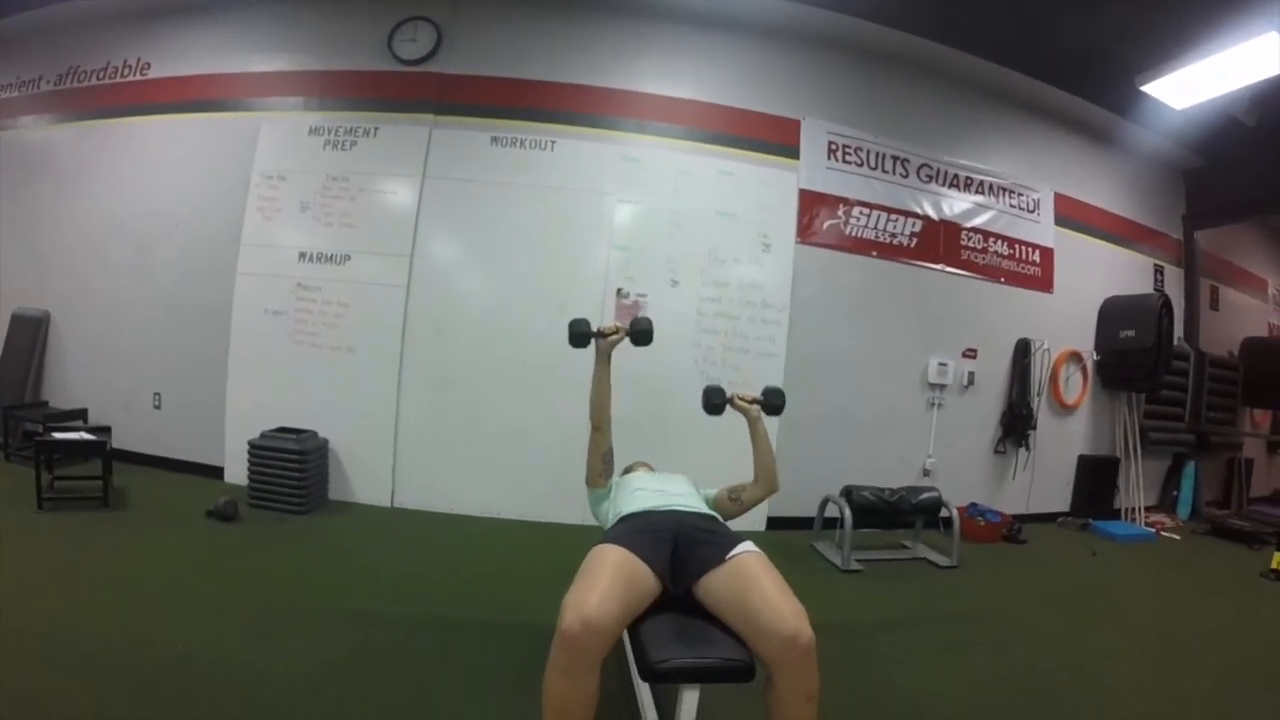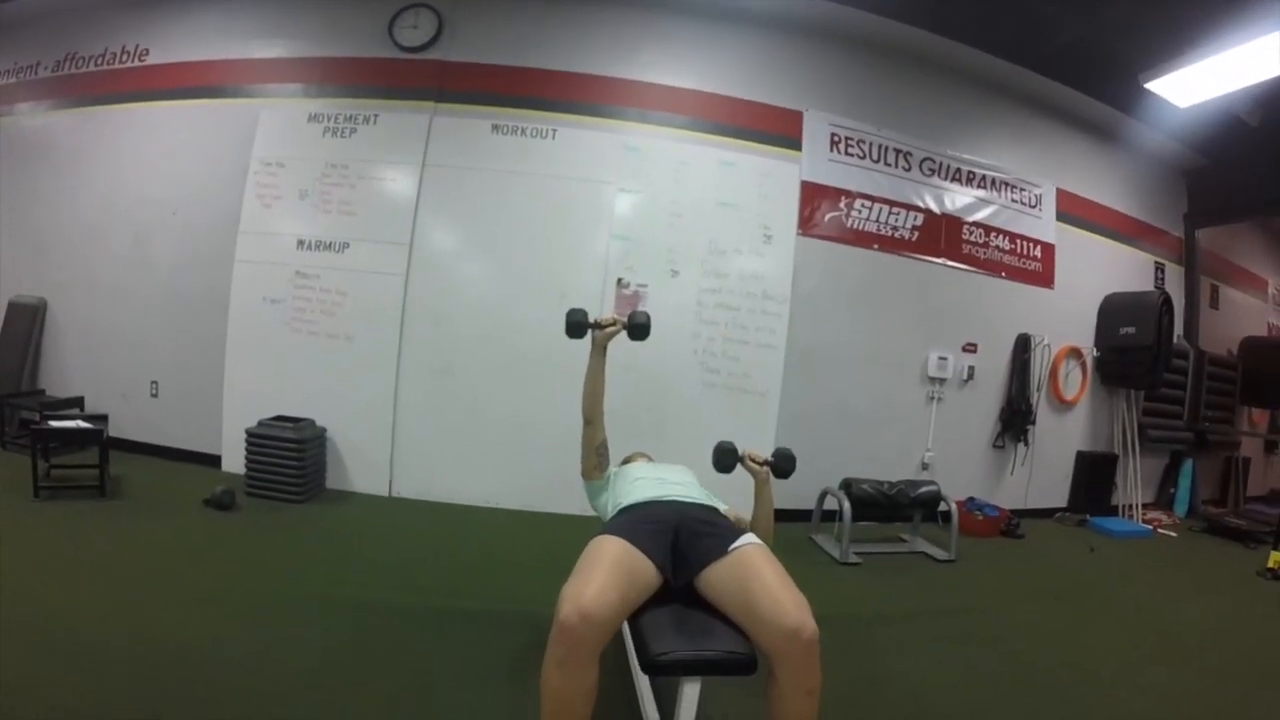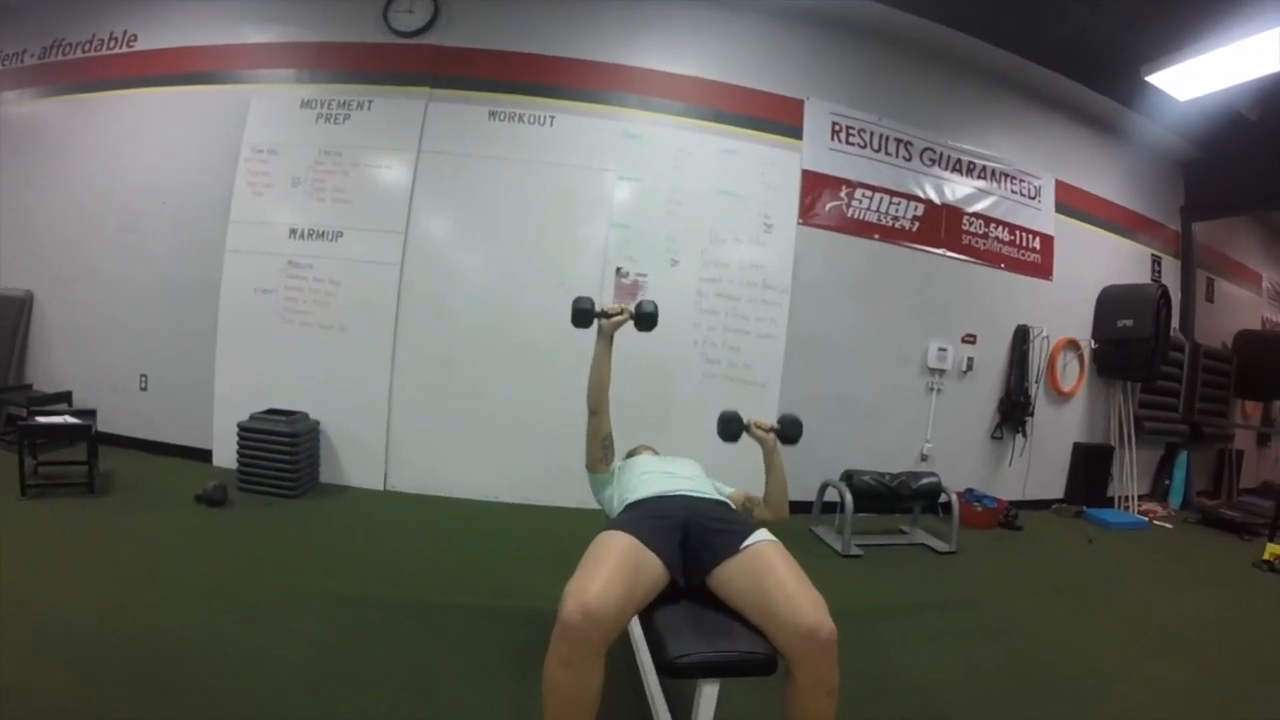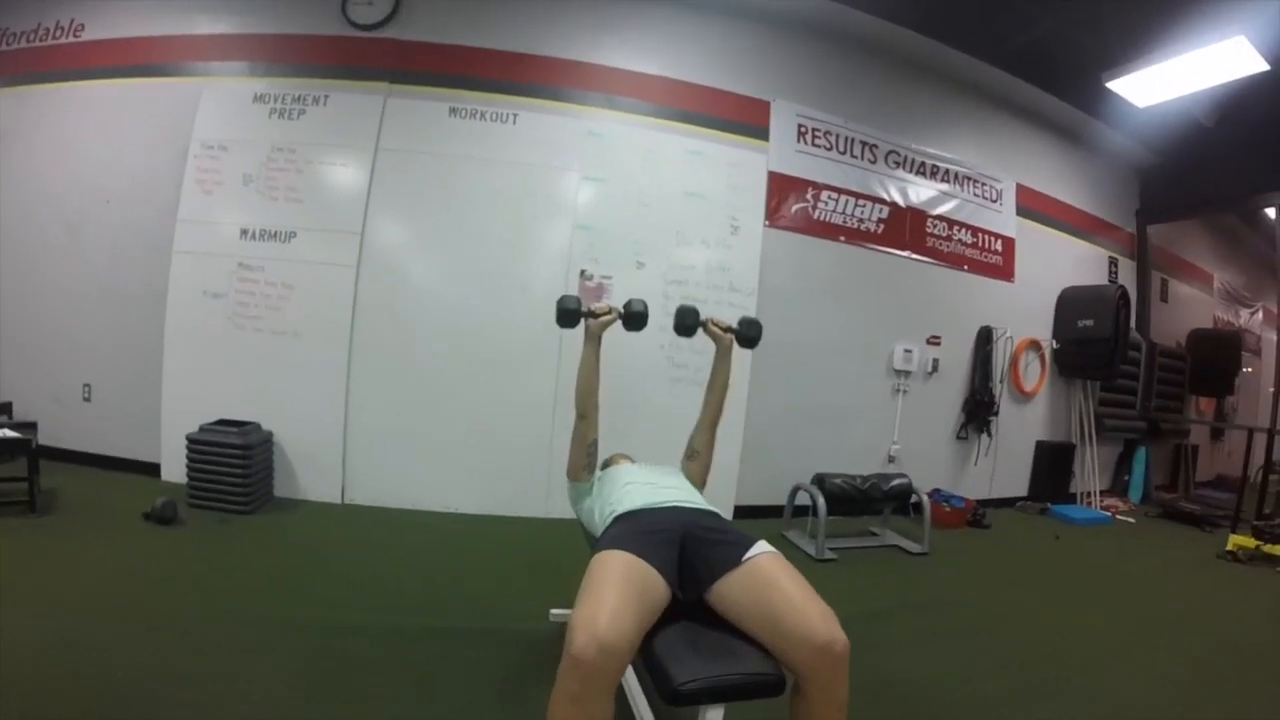
dt=0.4s
person 1, frame 1
left shoulder: (695, 493)
right shoulder: (611, 494)
left elbow: (765, 486)
right elbow: (600, 428)
left wrist: (754, 422)
right wrist: (603, 355)
left hip: (705, 529)
right hip: (637, 527)
left knee: (797, 643)
right knee: (577, 632)
person 1, frame 2
left shoulder: (692, 480)
right shoulder: (610, 484)
left elbow: (761, 537)
right elbow: (592, 420)
left wrist: (761, 481)
right wrist: (599, 348)
left hip: (706, 521)
right hip: (637, 517)
left knee: (799, 636)
right knee: (576, 622)
person 1, frame 3
left shoulder: (698, 473)
right shoulder: (615, 478)
left elbow: (775, 509)
right elbow: (598, 413)
left wrist: (769, 448)
right wrist: (605, 338)
left hip: (716, 516)
right hip: (646, 514)
left knee: (816, 636)
right knee: (581, 619)
person 1, frame 4
left shoulder: (681, 480)
right shoulder: (592, 491)
left elbow: (708, 421)
right elbow: (586, 416)
left wrist: (723, 351)
right wrist: (593, 339)
left hip: (708, 526)
left knee: (828, 649)
right knee: (591, 652)
